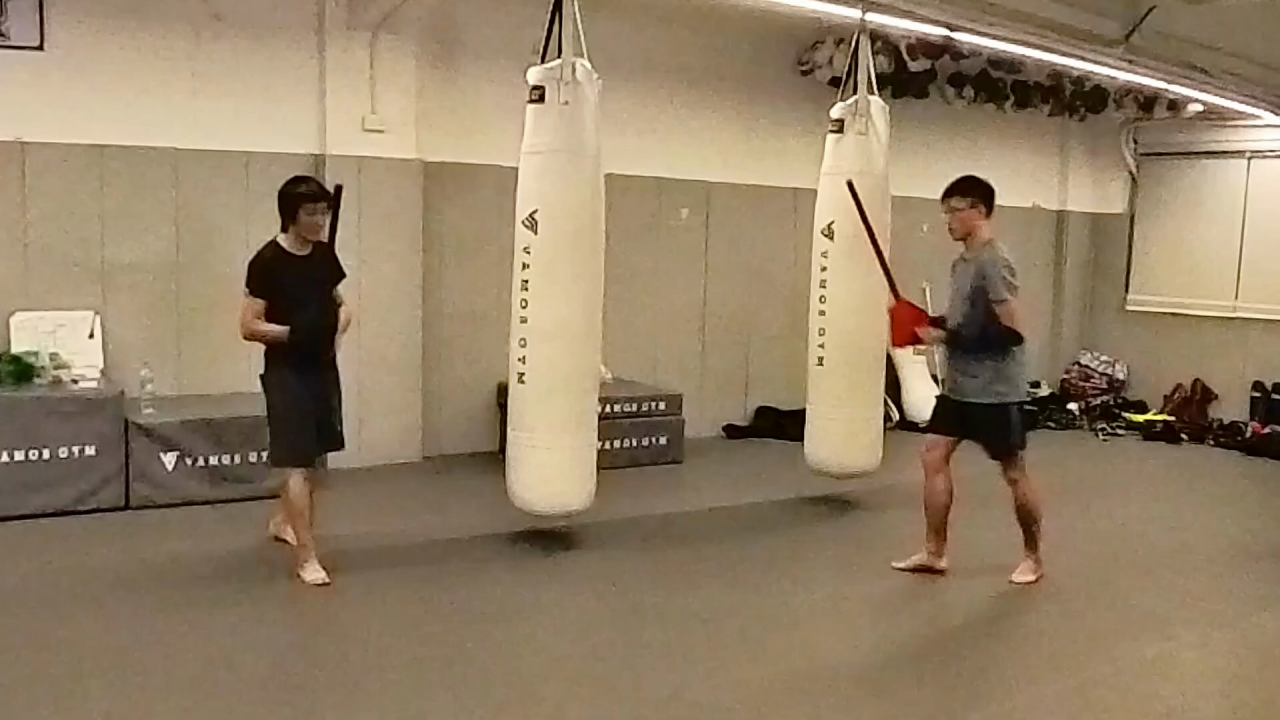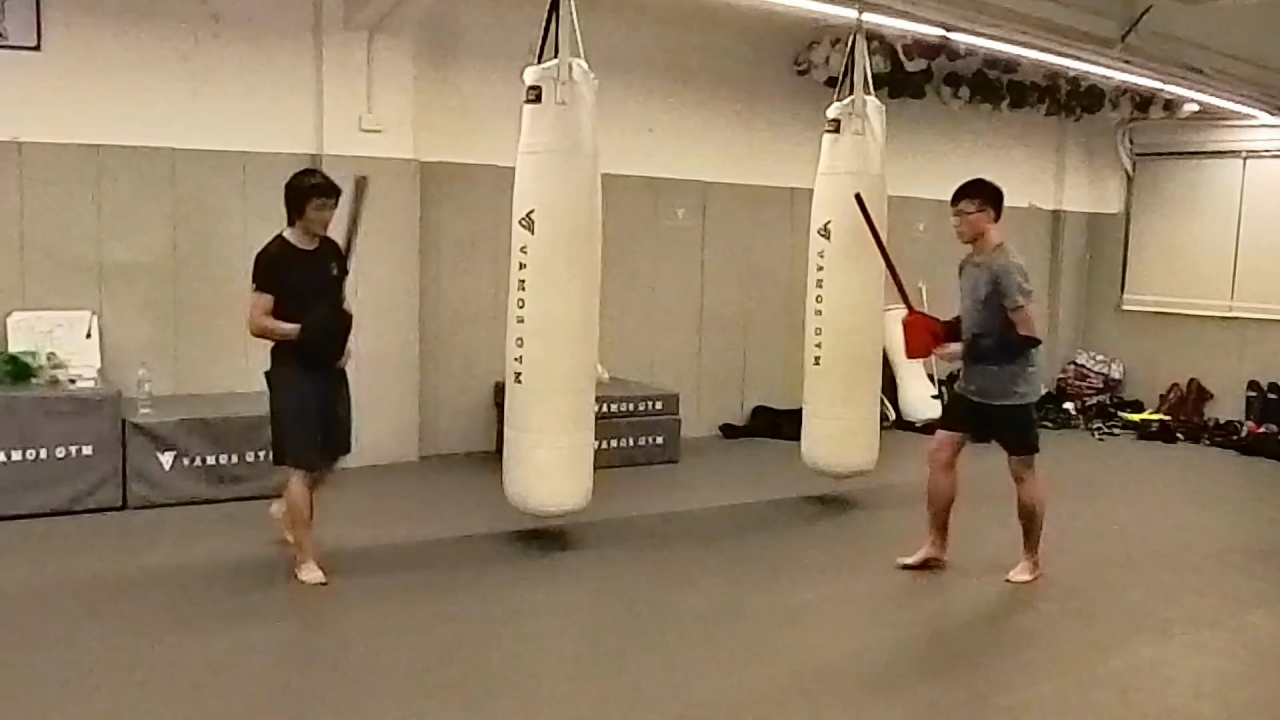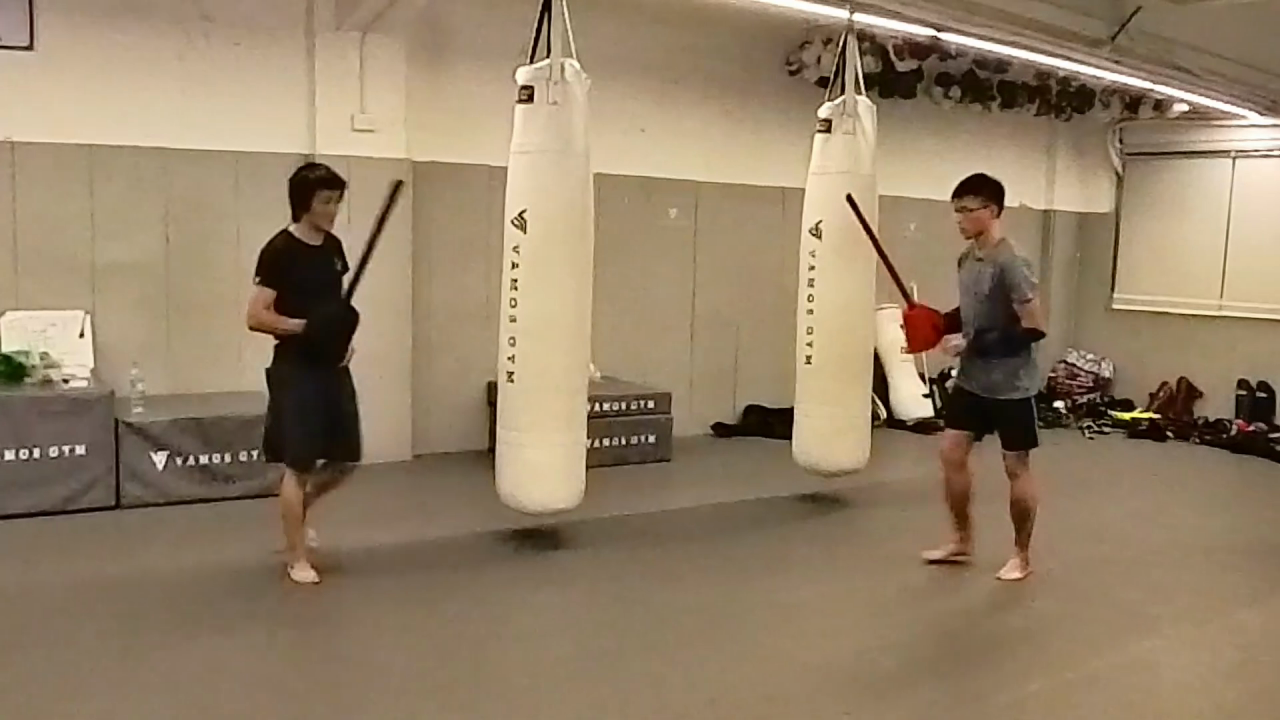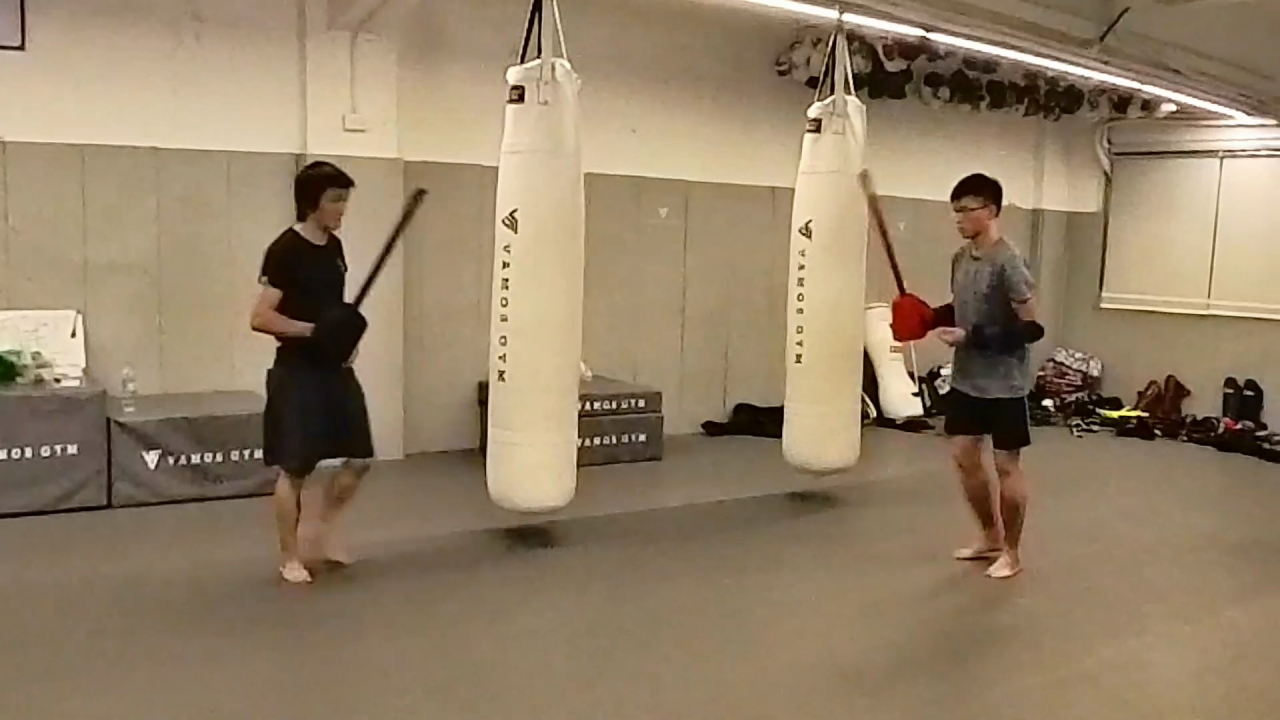
dt=0.1s
person 1, frame 1
left shoulder: (326, 255)
right shoulder: (267, 261)
left elbow: (340, 306)
right elbow: (248, 325)
left wrist: (337, 326)
right wrist: (290, 332)
left hip: (322, 369)
right hip: (286, 371)
left knee: (313, 459)
right knee: (298, 465)
left ankle: (282, 519)
right ankle: (307, 558)
person 1, frame 2
left shoulder: (332, 250)
right shoulder: (274, 256)
right elbow: (257, 322)
left wrist: (342, 334)
right wrist: (302, 331)
left hip: (330, 368)
right hip: (293, 370)
left knee: (327, 458)
right knee: (301, 465)
left ankle: (286, 510)
right ankle: (305, 557)
person 1, frame 3
left shoulder: (334, 247)
right shoulder: (279, 251)
right elbow: (255, 317)
right wrist: (307, 327)
left hip: (333, 367)
right hip: (295, 370)
left knee: (344, 458)
right knee: (297, 466)
left ankle: (298, 511)
right ankle: (296, 557)
person 1, frame 4
left shoulder: (334, 247)
right shoulder: (285, 250)
right elbow: (260, 318)
right wrist: (313, 331)
left hip: (336, 369)
right hip: (297, 372)
left knee: (358, 458)
right knee: (293, 470)
left ankle: (324, 531)
right ankle: (290, 557)
person 2, frame 1
left shoulder: (994, 264)
right shoulder: (961, 262)
left elbow: (1010, 332)
left wrist: (946, 338)
right wrist: (933, 327)
left hip: (995, 390)
right hip: (959, 386)
left knee: (1013, 473)
right knee: (933, 459)
left ankle: (1033, 558)
right ankle: (933, 552)
person 2, frame 2
left shoulder: (1007, 269)
right shoulder: (968, 264)
left elbow: (1027, 338)
left wrist: (967, 351)
right wrist: (943, 332)
left hip: (1011, 391)
right hip: (972, 386)
left knee: (1022, 472)
right knee: (940, 455)
left ankle: (1031, 558)
right ankle: (936, 546)
person 2, frame 3
left shoulder: (1011, 264)
right shoulder: (966, 259)
left elbow: (1032, 330)
left wrist: (970, 343)
right wrist: (941, 325)
left hip: (1010, 385)
right hip: (970, 379)
left knee: (1016, 468)
right knee: (951, 454)
left ankle: (1022, 554)
right ankle: (961, 540)
person 2, frame 4
left shoulder: (1008, 263)
right shoulder: (960, 258)
left elbow: (1031, 328)
left wrist: (971, 336)
right wrist: (928, 319)
left hip: (1004, 384)
right hip: (966, 380)
left knee: (1006, 466)
right knee: (964, 458)
left ankle: (1010, 553)
right ankle: (989, 537)
